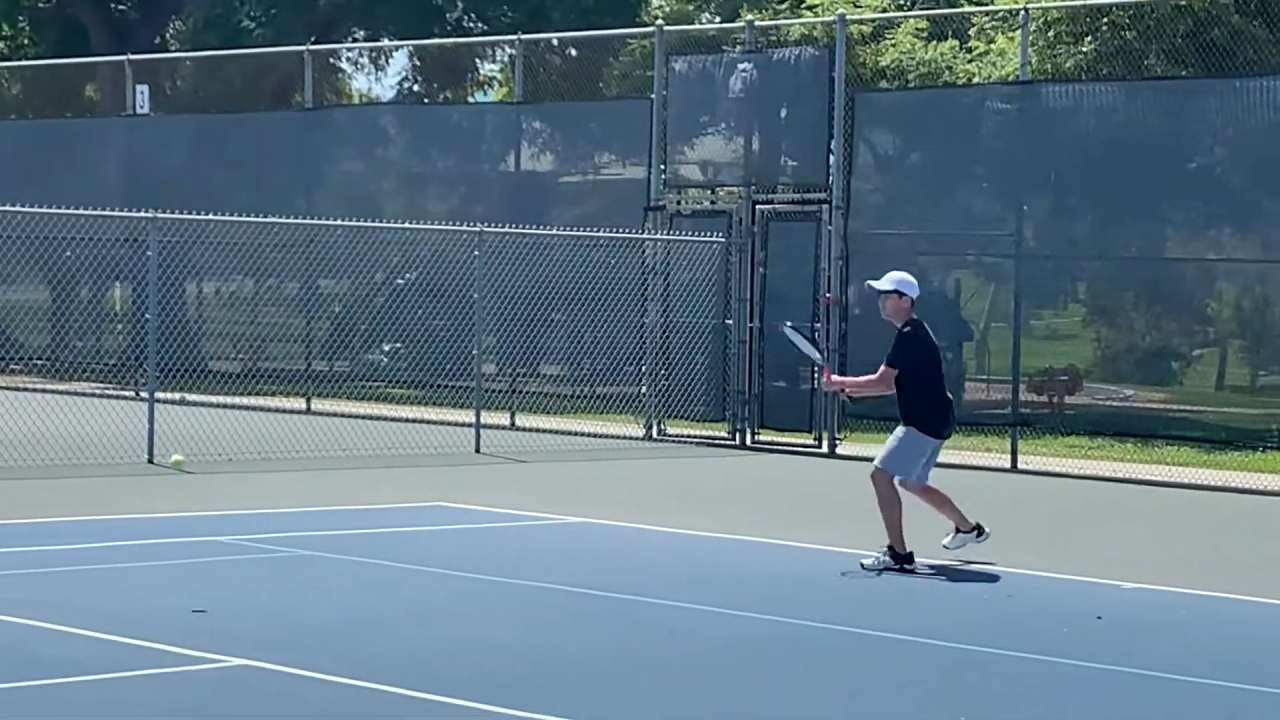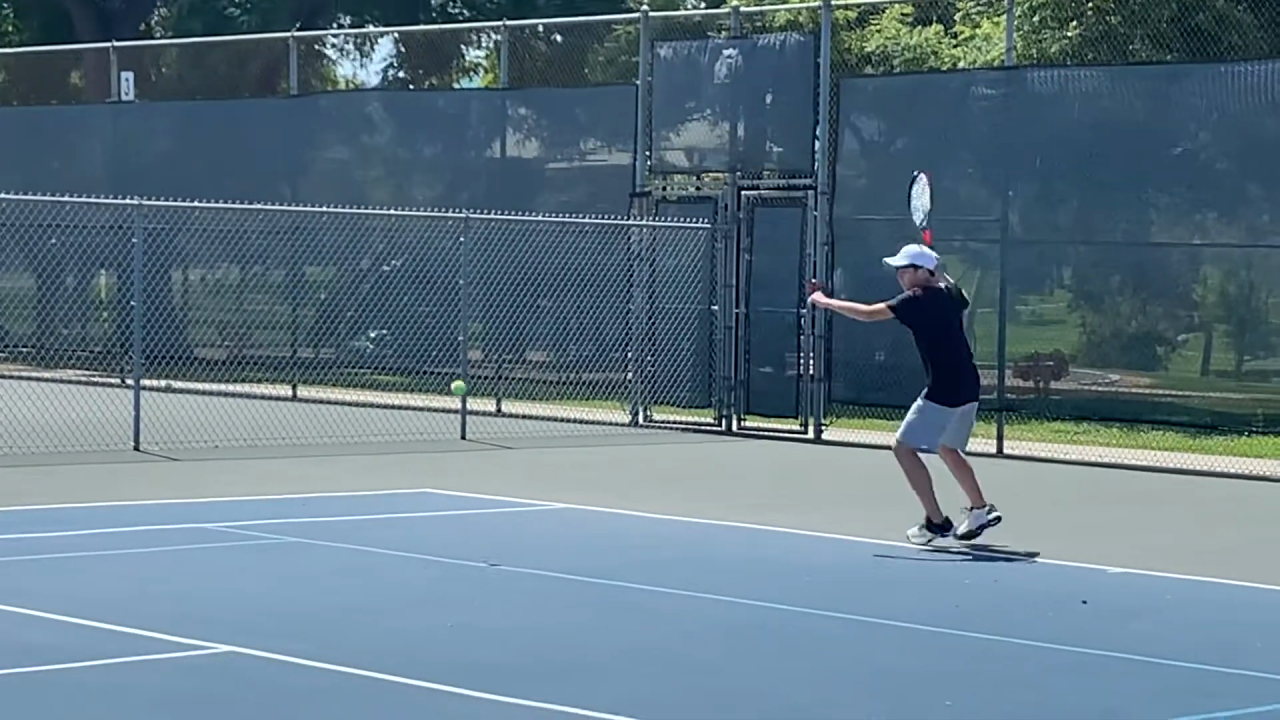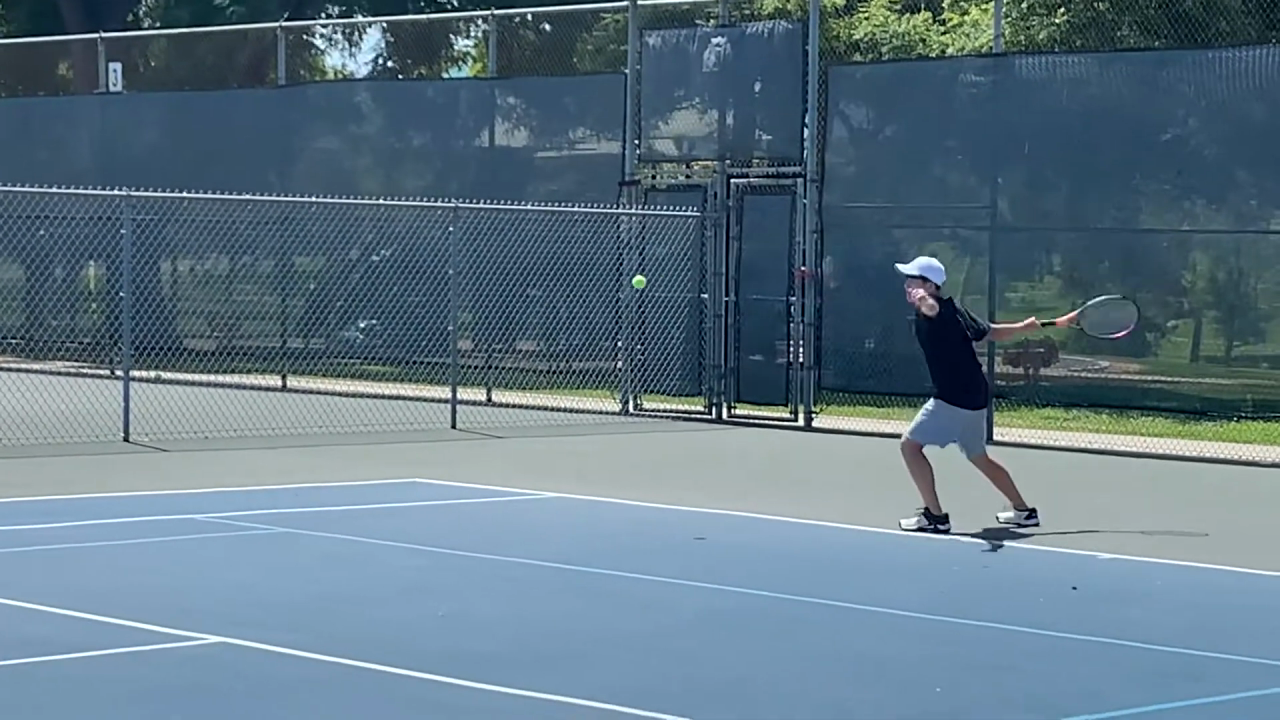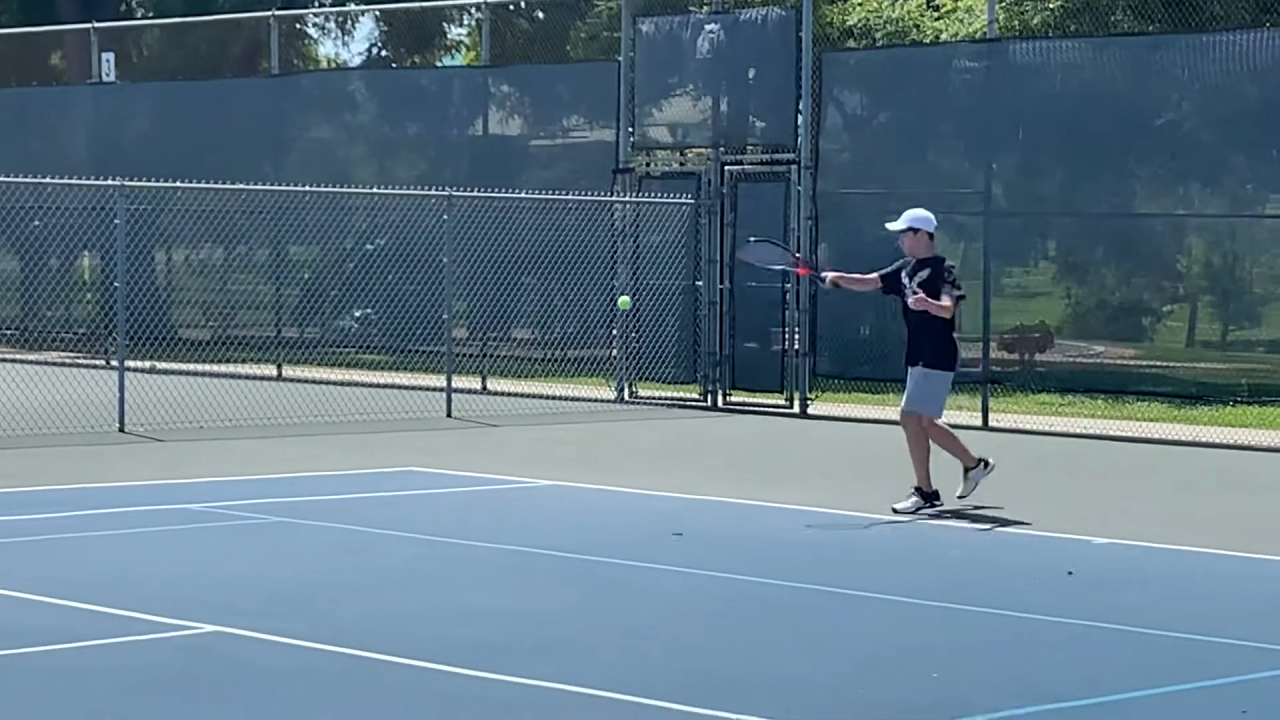
dt=0.3s
person 1, frame 1
left shoulder: (908, 336)
right shoulder: (916, 331)
left elbow: (881, 381)
right elbow: (898, 382)
left wrist: (840, 382)
right wrist: (858, 389)
left hip: (920, 423)
right hip: (936, 420)
left knee: (882, 476)
right knee: (914, 484)
left ankle: (898, 554)
right ankle: (968, 528)
person 1, frame 2
left shoulder: (915, 299)
right shoulder: (950, 293)
left elbow: (869, 313)
right elbow: (964, 301)
left wrist: (825, 301)
right wrist: (938, 271)
left hip: (942, 392)
right hip: (968, 390)
left knee: (904, 448)
right knee: (948, 450)
left ankle: (936, 521)
right ankle: (981, 509)
person 1, frame 3
left shoulder: (931, 308)
right shoulder: (953, 308)
left elbow: (930, 307)
right elbow: (996, 333)
left wrist: (921, 299)
right wrist: (1026, 327)
left hip: (952, 398)
right hip: (973, 397)
left knee: (910, 445)
right knee: (979, 457)
left ankle: (934, 515)
right ankle: (1024, 511)
person 1, frame 4
left shoulder: (942, 270)
right shoulder: (905, 268)
left elbow: (947, 309)
right elbow: (869, 282)
left wrist: (927, 304)
right wrist: (839, 277)
left hip: (935, 359)
right hip: (920, 359)
left knee: (911, 419)
right knee: (923, 422)
left ankle: (926, 492)
right ankle: (974, 463)
